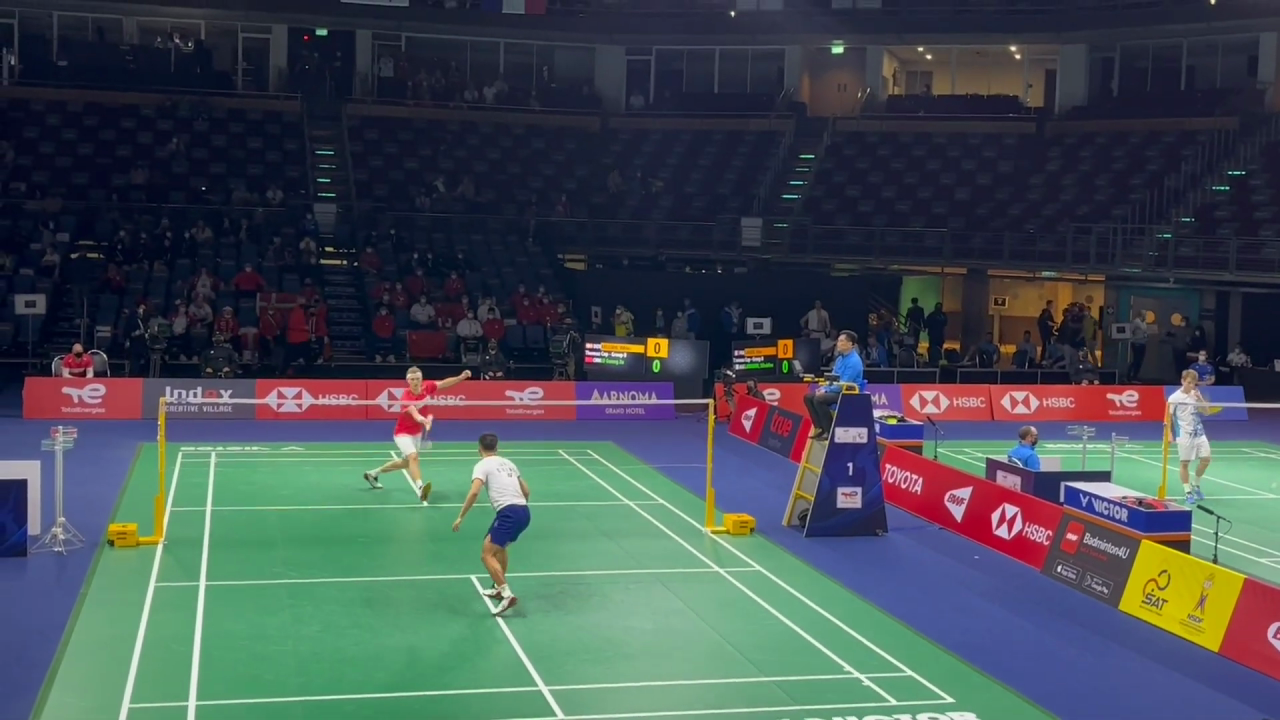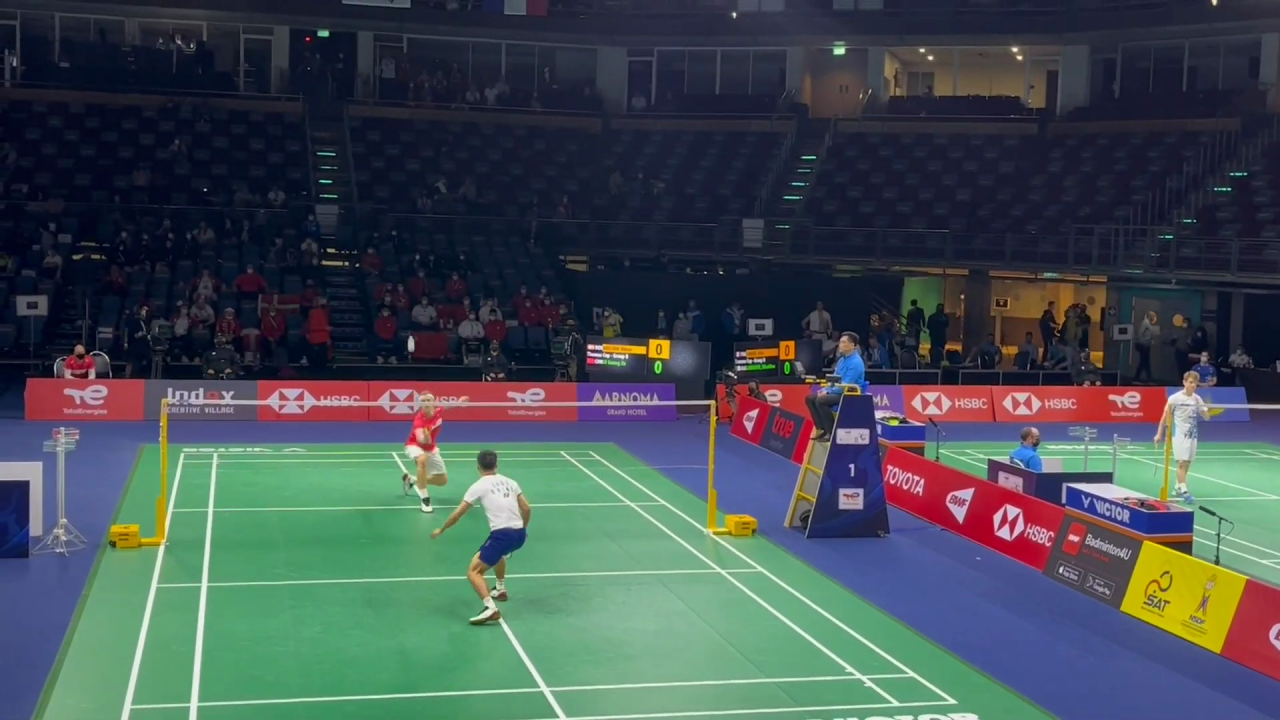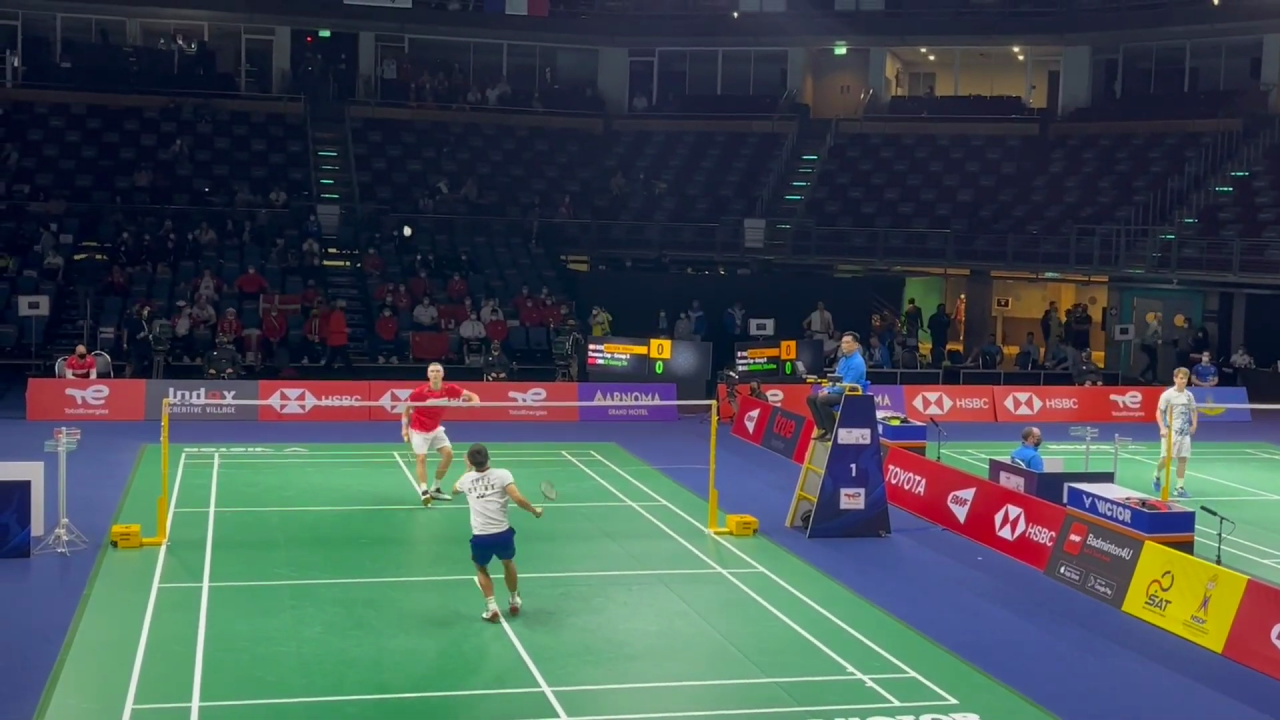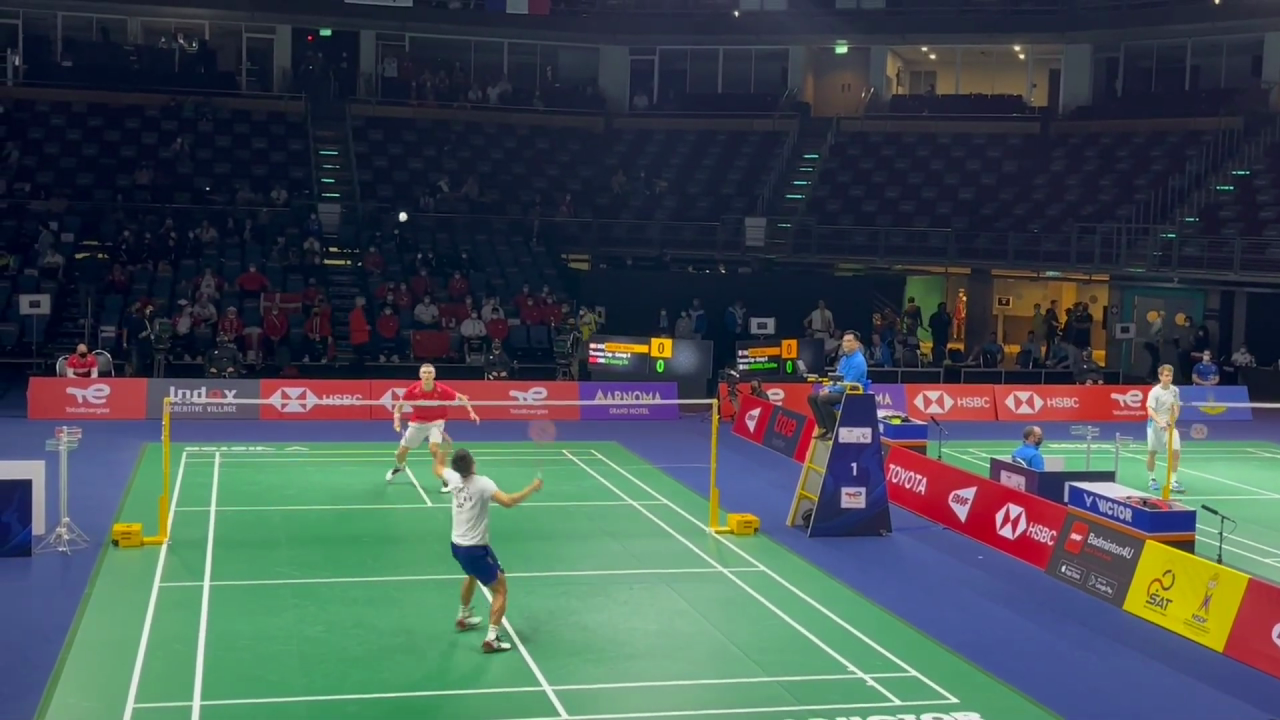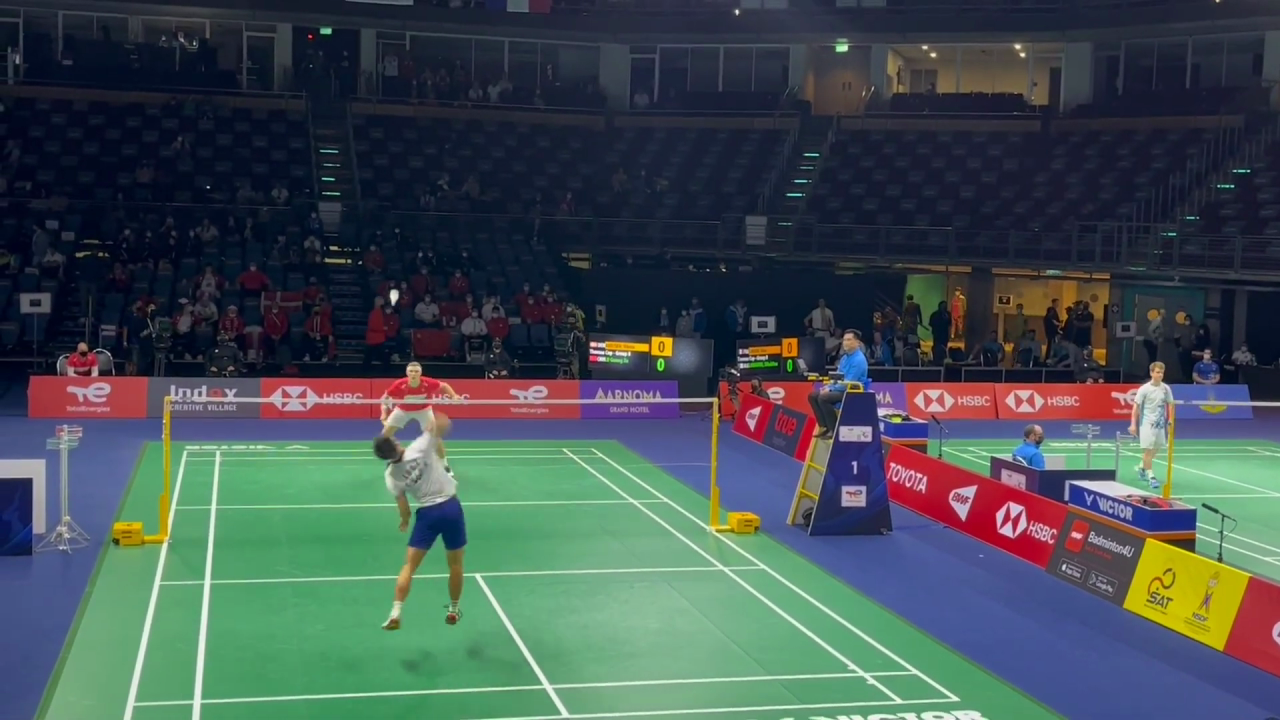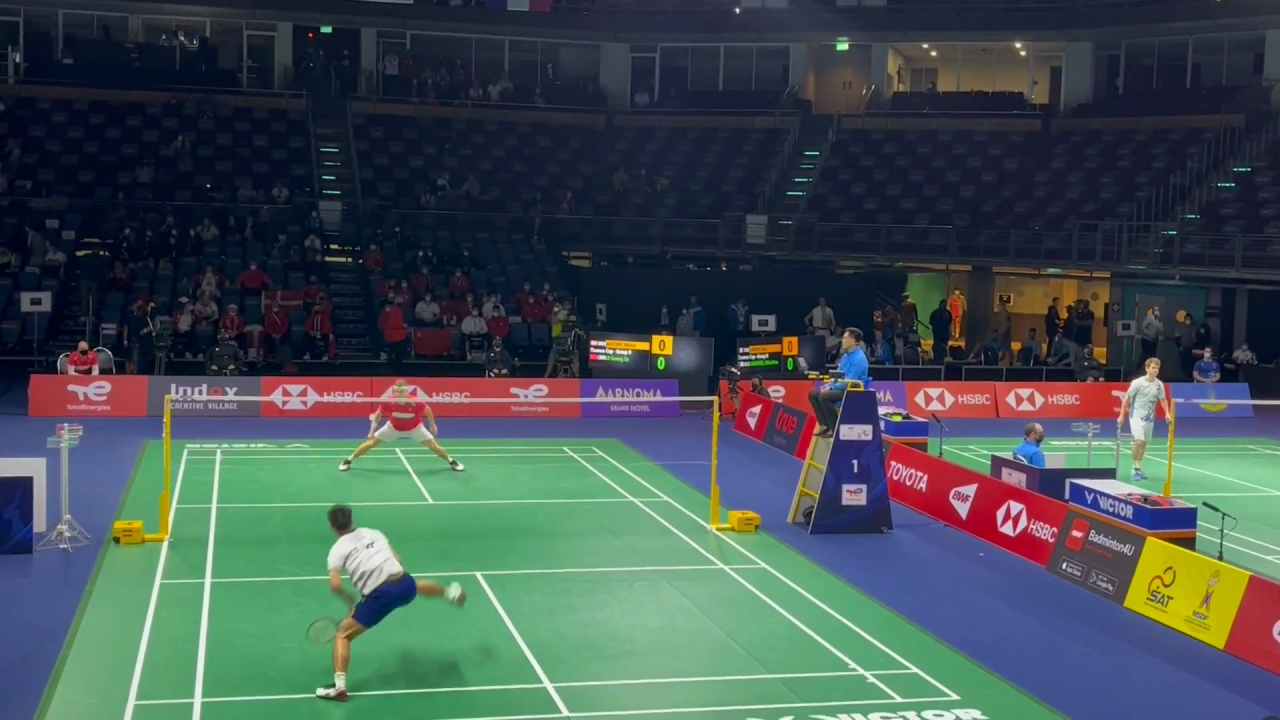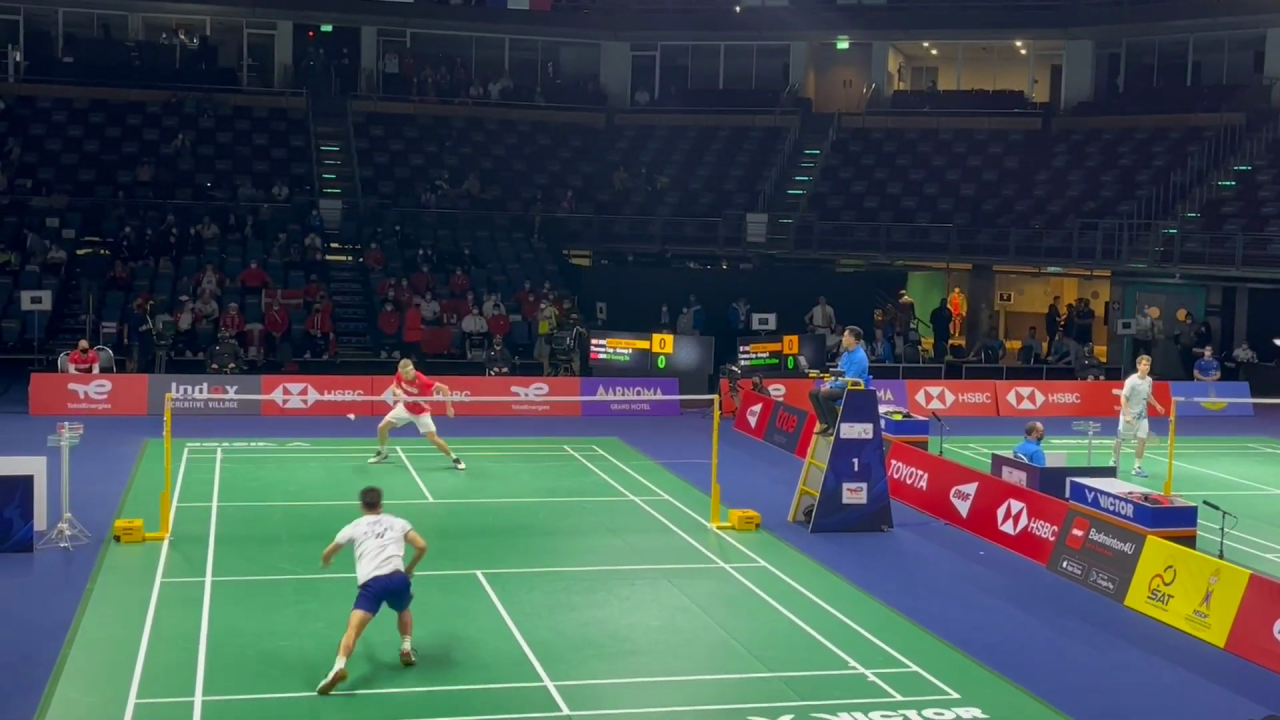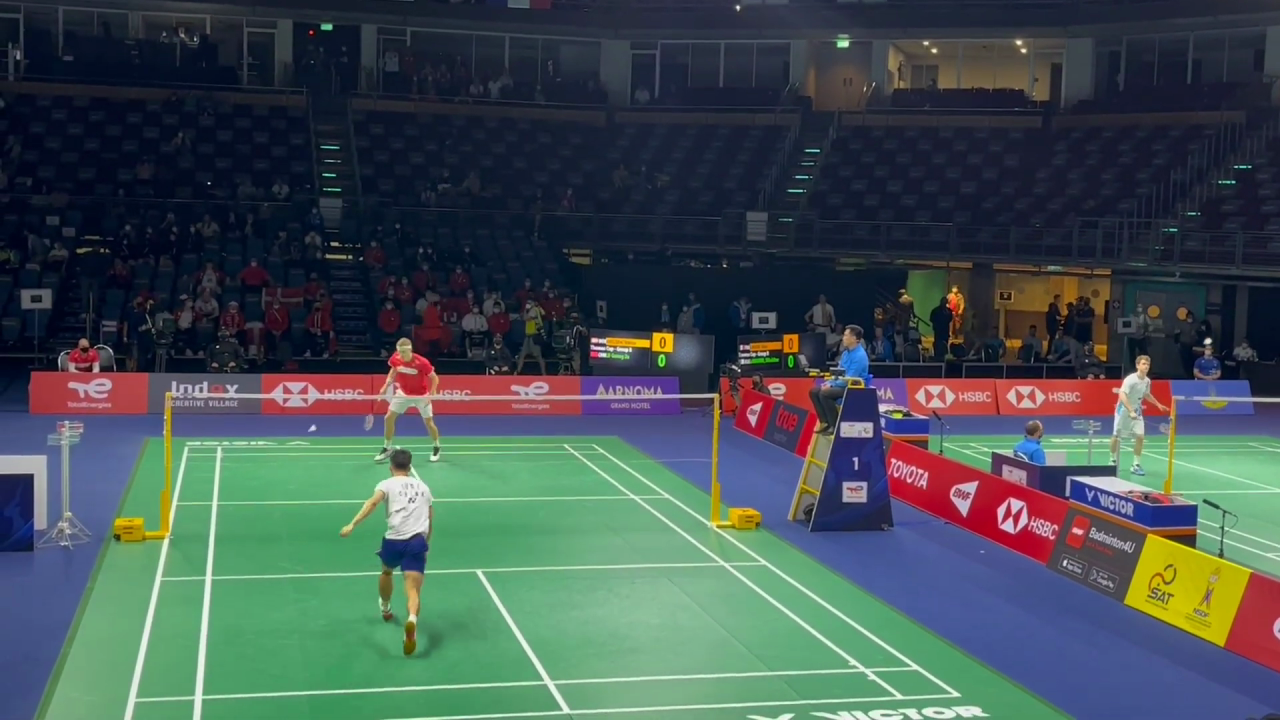
dt=0.3s
person 1, frame 1
left shoulder: (482, 465)
right shoulder: (508, 463)
left elbow: (474, 492)
right elbow: (526, 491)
left wrist: (461, 517)
left hip: (509, 513)
right hip: (524, 513)
left knee: (488, 554)
right knee: (500, 547)
left ankle: (507, 596)
right ankle: (499, 588)
person 1, frame 2
left shoulder: (478, 487)
right shoulder: (510, 482)
left elbow: (458, 513)
right elbow: (527, 509)
left wrist: (441, 530)
left hip: (502, 534)
right hip: (519, 534)
left knee: (473, 572)
right knee: (497, 554)
left ankle: (491, 609)
right ankle: (500, 590)
person 1, frame 3
left shoulder: (466, 478)
right shoulder: (502, 474)
left elbow: (456, 489)
right elbow: (518, 499)
left wrist: (469, 469)
right wrist: (535, 511)
left hip: (479, 538)
right hip: (501, 534)
left knee: (482, 571)
right knee: (508, 565)
left ankle: (492, 609)
right ankle: (515, 601)
person 1, frame 4
left shoulder: (453, 477)
right shoulder: (482, 483)
left elbow: (438, 467)
right elbow: (507, 501)
left wrist: (444, 447)
right wrist: (532, 488)
left hip: (457, 546)
right hip: (474, 549)
left knee: (473, 575)
right knee: (500, 590)
left ankle: (463, 617)
right ankle: (491, 639)
person 1, frame 5
left shoulder: (391, 476)
right shoulder: (419, 449)
left elbow: (404, 511)
right elbow: (439, 427)
left wrist: (404, 523)
left hip: (428, 514)
right hip: (451, 508)
left knee: (409, 566)
right knee: (455, 565)
left ankle: (396, 614)
right ankle: (453, 610)
person 1, frame 6
left shoulder: (336, 550)
right shoulder: (375, 535)
left elbow: (335, 586)
left wrist: (347, 598)
left hip: (381, 595)
right hip: (404, 585)
left knee: (343, 636)
right knee: (418, 587)
left ankle: (339, 686)
right ankle: (452, 594)
person 1, frame 7
left shoulder: (353, 527)
right shoulder: (397, 522)
left elbow: (327, 555)
right elbow: (420, 545)
left wrist: (325, 565)
right wrist: (410, 569)
left hip: (372, 583)
right hip: (398, 580)
left knee: (353, 631)
right knee: (404, 612)
left ankle: (338, 669)
right ankle: (407, 649)
person 1, frame 8
left shoulder: (387, 484)
right shoulder: (423, 487)
left elbow: (373, 502)
right elbow: (430, 522)
left wrist: (352, 525)
right wrist: (425, 546)
left hip: (393, 542)
right hip: (417, 542)
left knee: (386, 570)
right knee: (412, 592)
left ankle: (385, 611)
right ankle: (411, 621)
